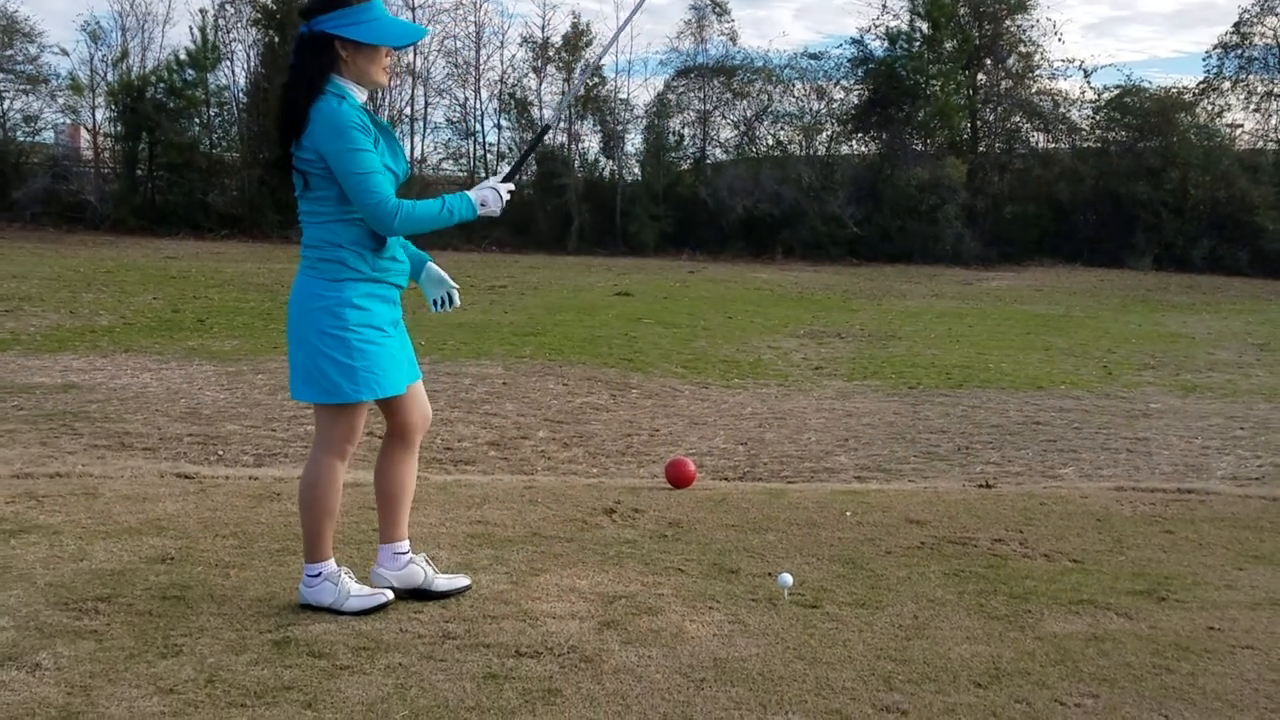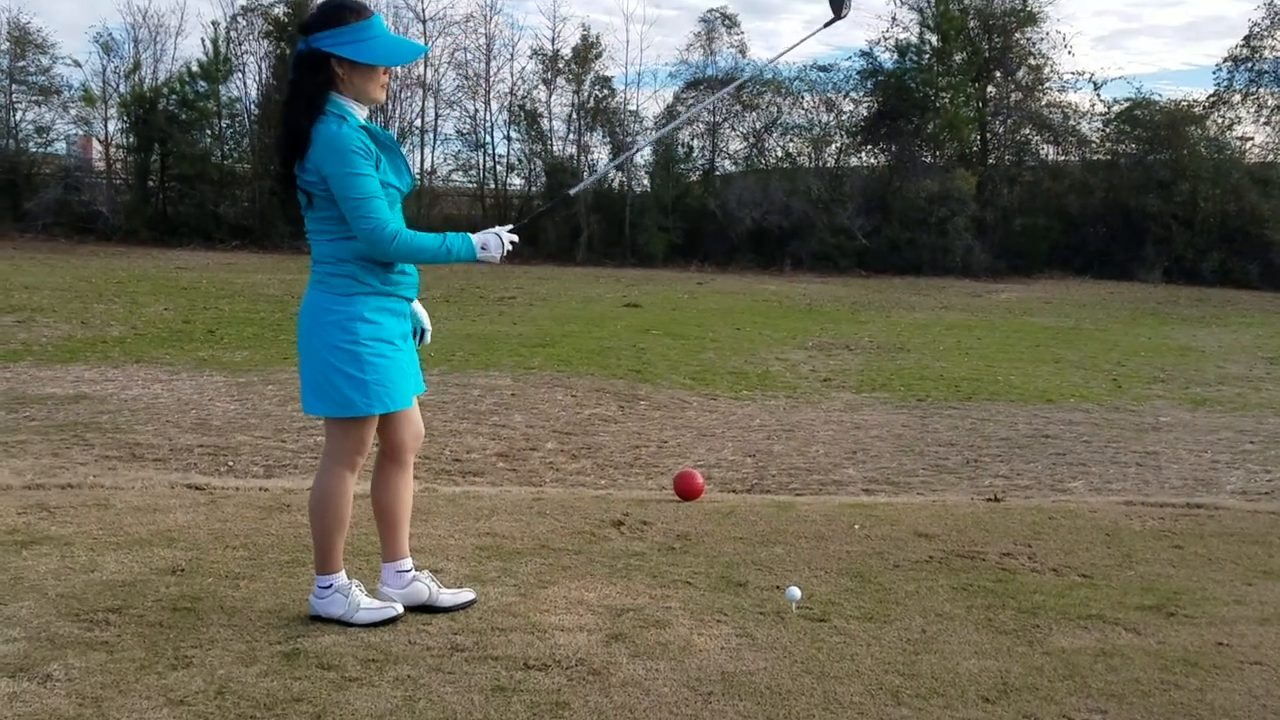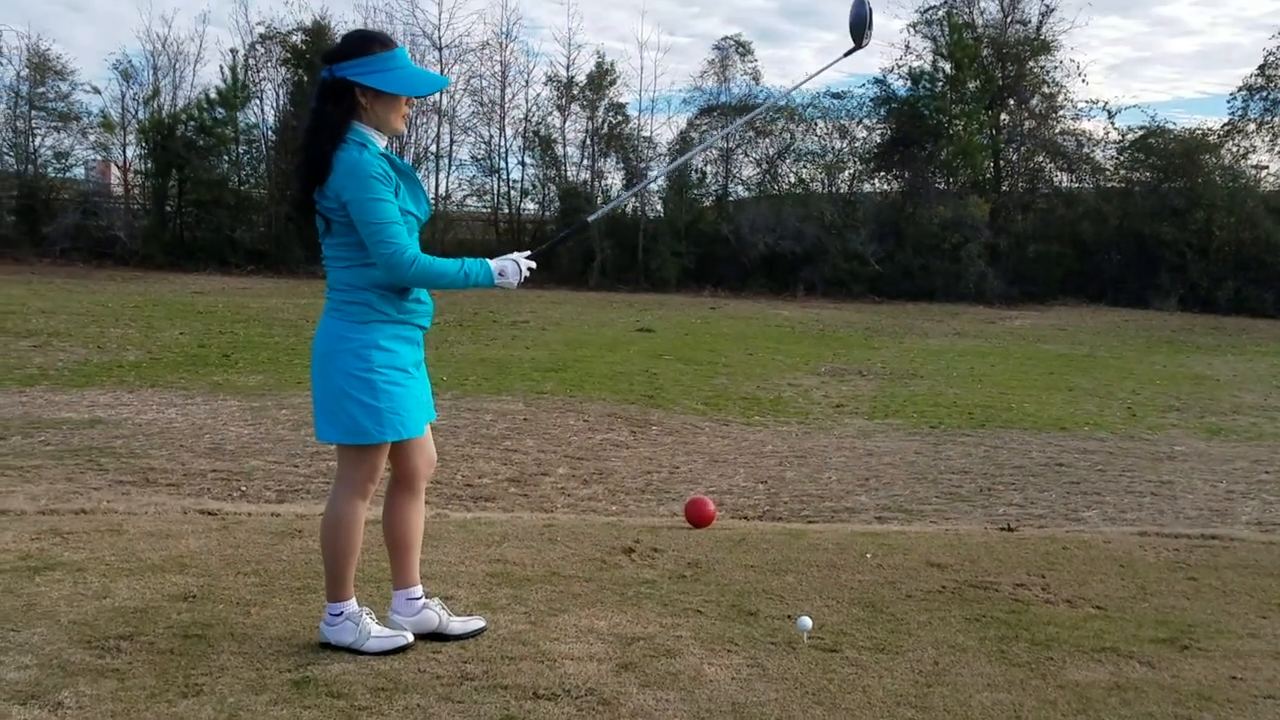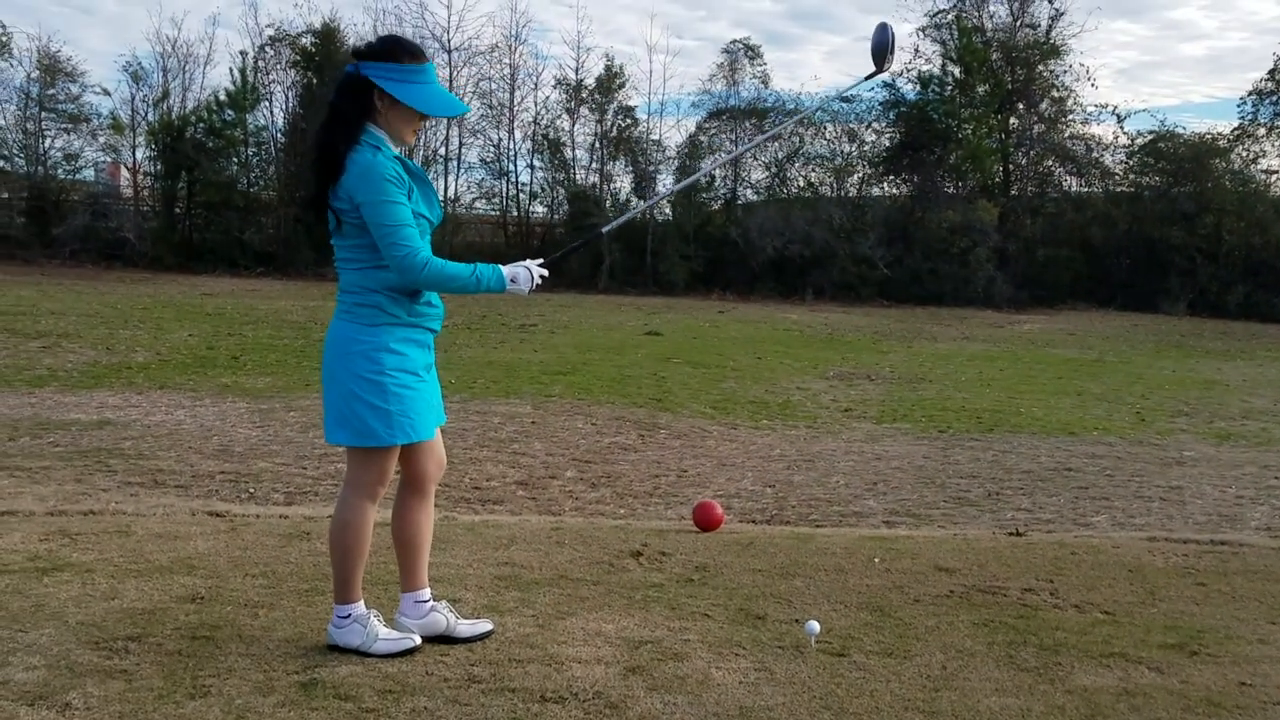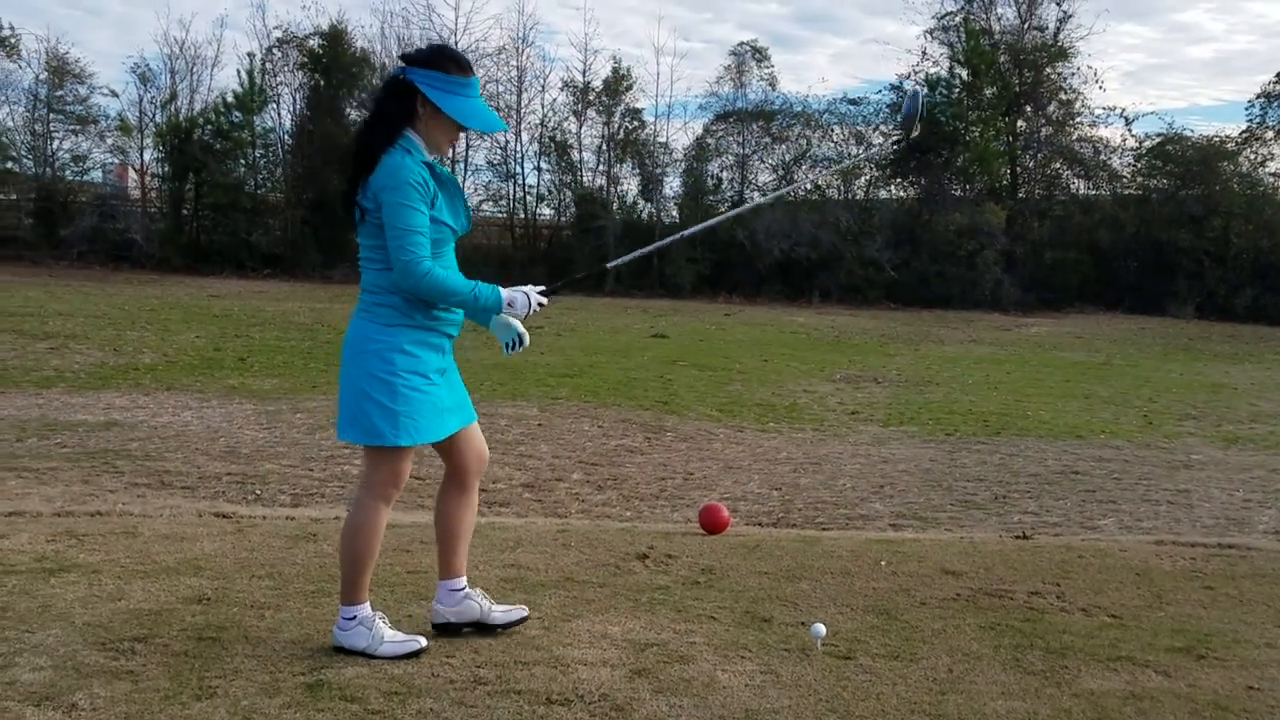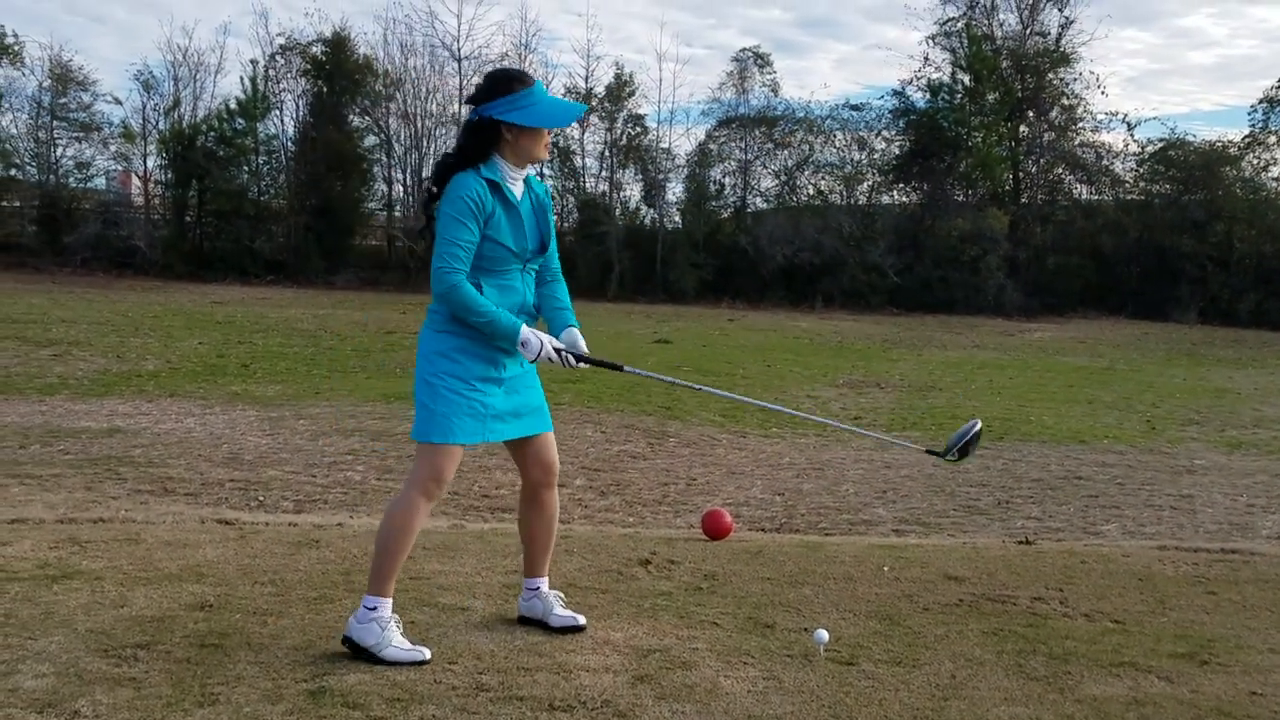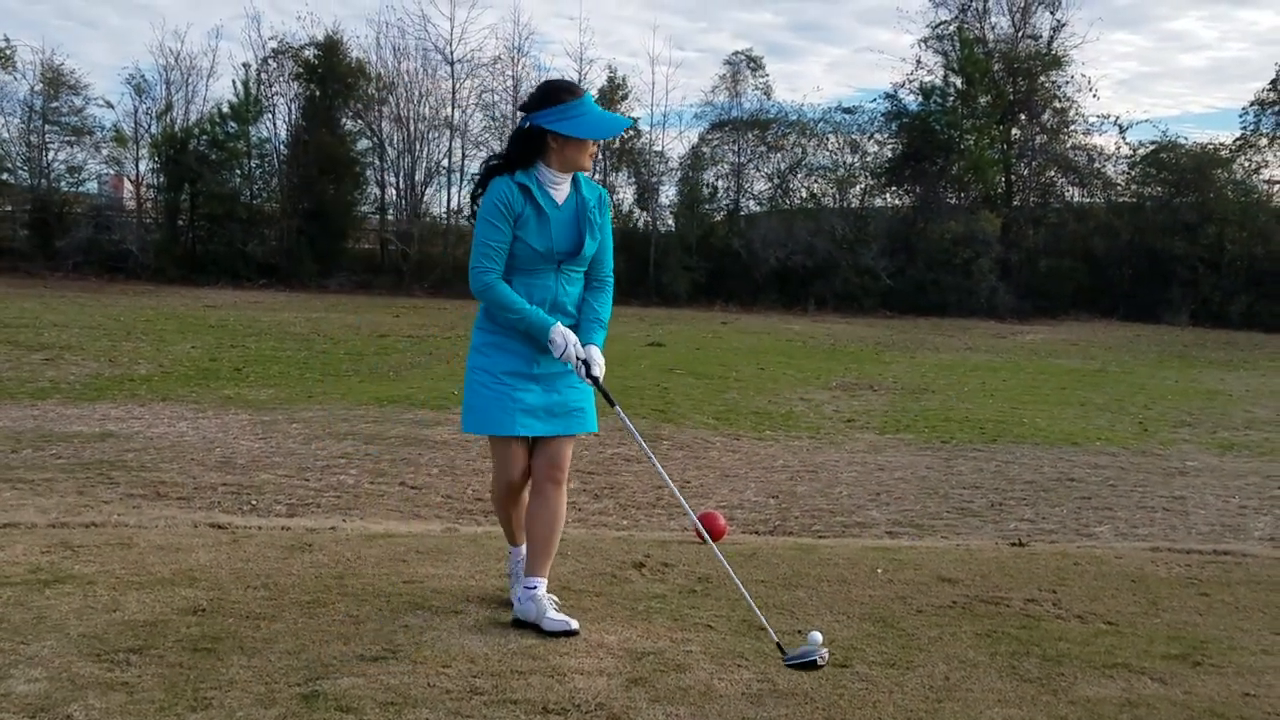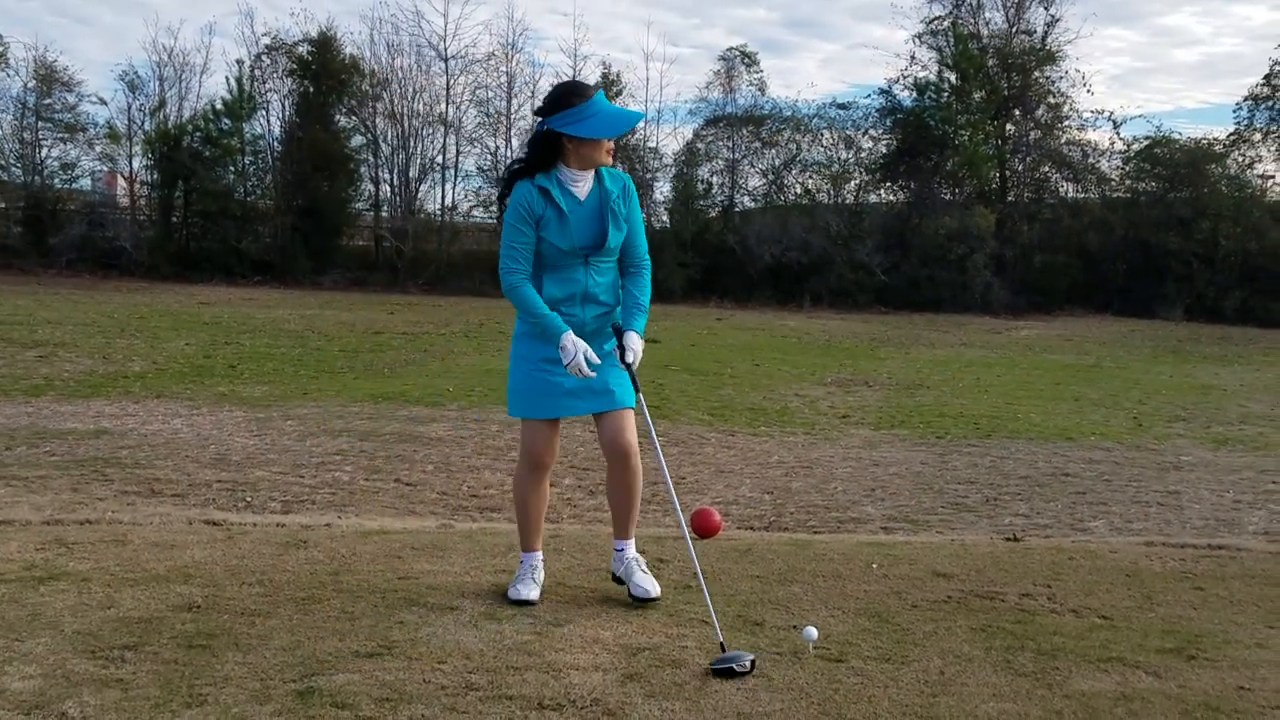
dt=0.4s
person 1, frame 1
left shoulder: (345, 112)
right shoulder: (336, 116)
right elbow: (383, 213)
left wrist: (419, 267)
right wrist: (471, 203)
left hip: (370, 297)
right hip: (344, 300)
left knee: (411, 422)
right knee: (338, 440)
left ankle: (395, 561)
right ankle: (319, 577)
person 1, frame 2
left shoulder: (352, 129)
right shoulder: (338, 136)
right elbow: (380, 236)
left wrist: (406, 297)
right wrist: (471, 245)
left hip: (379, 312)
right hip: (353, 315)
left knee: (404, 442)
right knee: (347, 454)
left ankle: (400, 578)
right ankle: (330, 590)
person 1, frame 3
left shoulder: (370, 158)
right shoulder: (358, 164)
right elbow: (399, 262)
left wrist: (424, 318)
right wrist: (489, 271)
left hip: (392, 339)
right hip: (368, 342)
left knee: (416, 469)
right knee: (359, 480)
left ankle: (410, 605)
right ankle: (341, 617)
person 1, frame 4
left shoulder: (380, 161)
right shoulder: (373, 167)
right elbow: (411, 264)
right wrist: (501, 277)
left hip: (401, 343)
right hip: (378, 346)
left knee: (425, 473)
right knee: (368, 483)
left ankle: (418, 607)
right ankle: (348, 618)
person 1, frame 5
left shoulder: (424, 169)
right shoulder: (401, 171)
right elbow: (414, 273)
left wrist: (493, 314)
right wrist: (497, 300)
left hip: (428, 348)
right hip: (396, 348)
left knee: (470, 464)
right knee: (384, 483)
left ankle: (454, 598)
right ankle: (354, 619)
person 1, frame 6
left shoulder: (537, 193)
right shoulder: (469, 189)
left elbow: (549, 274)
right elbow: (449, 284)
left wrist: (565, 327)
right wrist: (518, 331)
left hip: (514, 361)
right hip: (458, 356)
left knee: (543, 472)
right knee: (430, 481)
left ankle: (535, 593)
right ankle: (373, 616)
person 1, frame 7
left shoulder: (593, 199)
right shoulder: (506, 193)
left elbow: (600, 279)
right elbow: (483, 279)
left wrist: (592, 340)
right wrist: (547, 328)
left hip: (564, 356)
right hip: (505, 352)
left knee: (553, 473)
right knee: (510, 474)
left ankle: (534, 594)
right ankle: (518, 555)
person 1, frame 8
left shoulder: (619, 188)
right shoulder: (528, 195)
left elbow: (636, 265)
right elbow: (514, 279)
left wrist: (634, 328)
right wrist: (561, 336)
left hip: (604, 340)
right hip: (543, 343)
left knee: (623, 447)
right knee: (537, 457)
left ankle: (626, 556)
right ankle: (530, 564)
